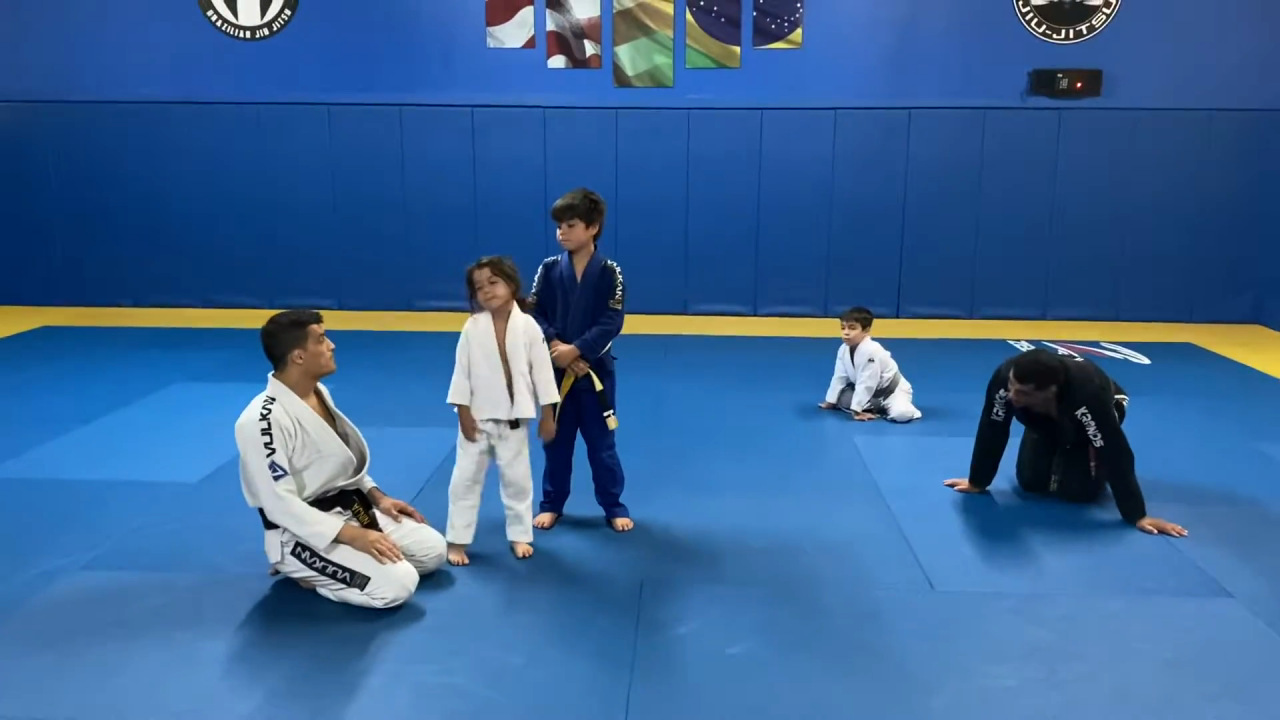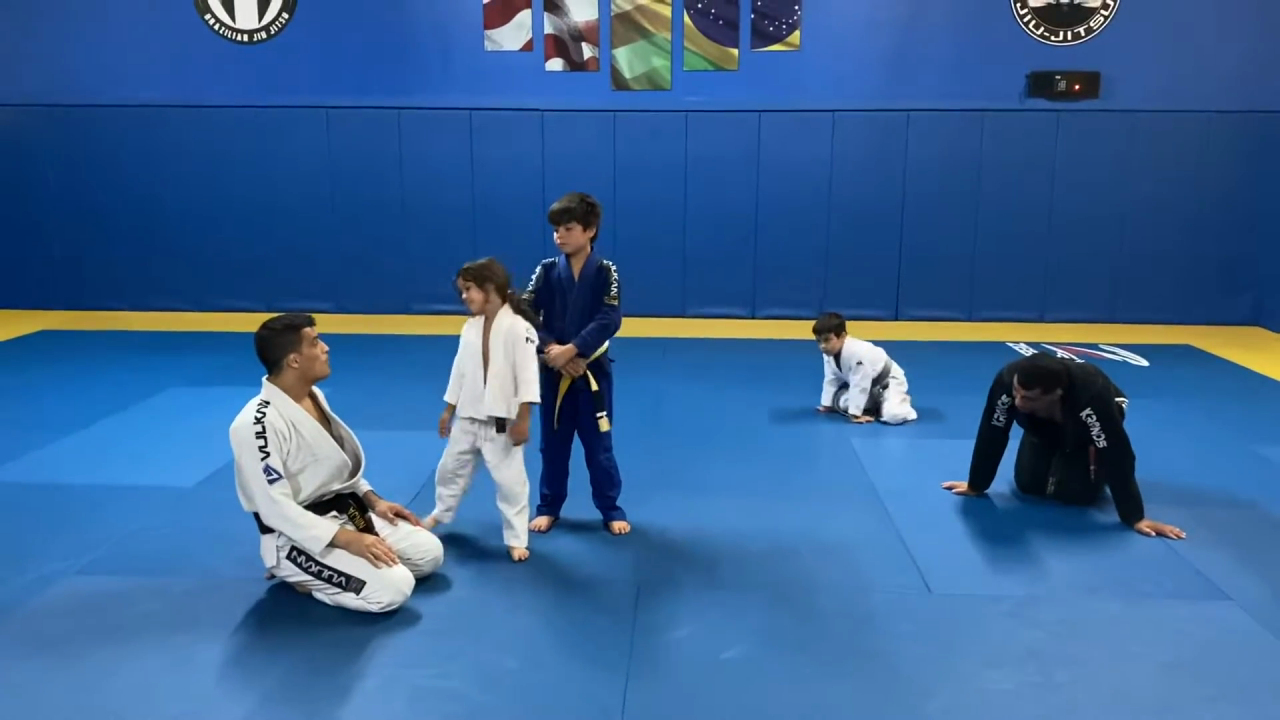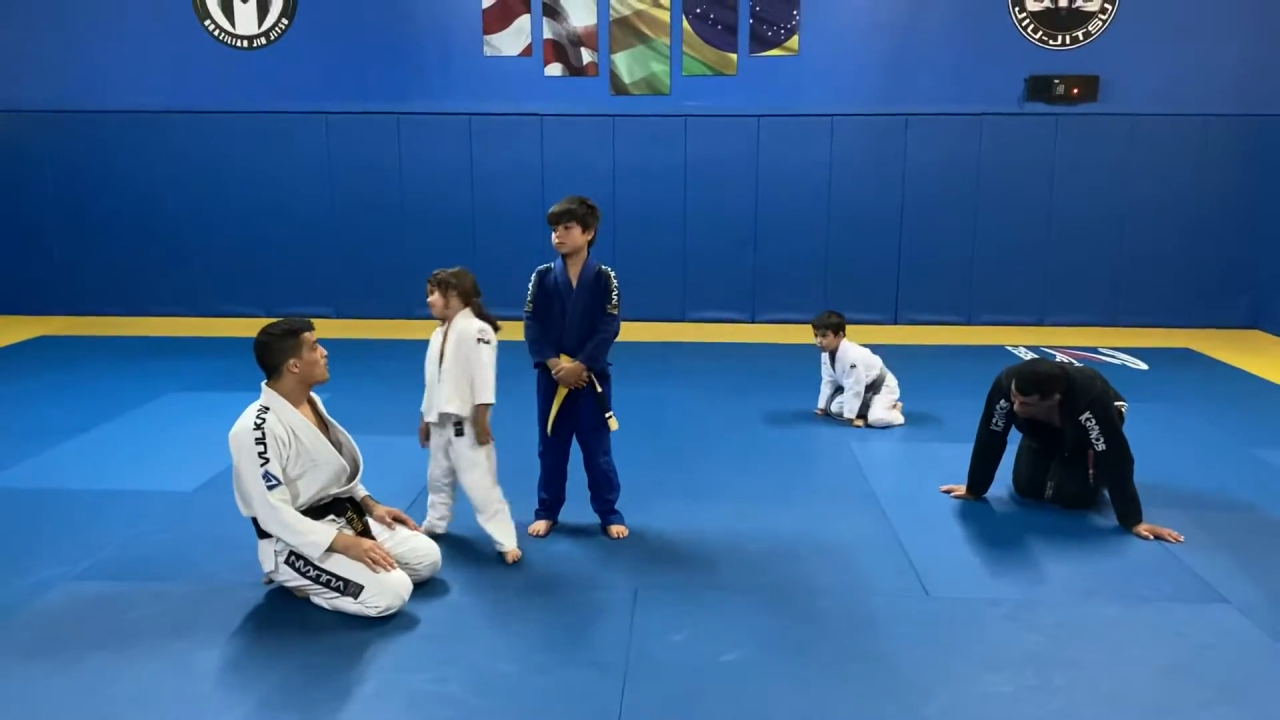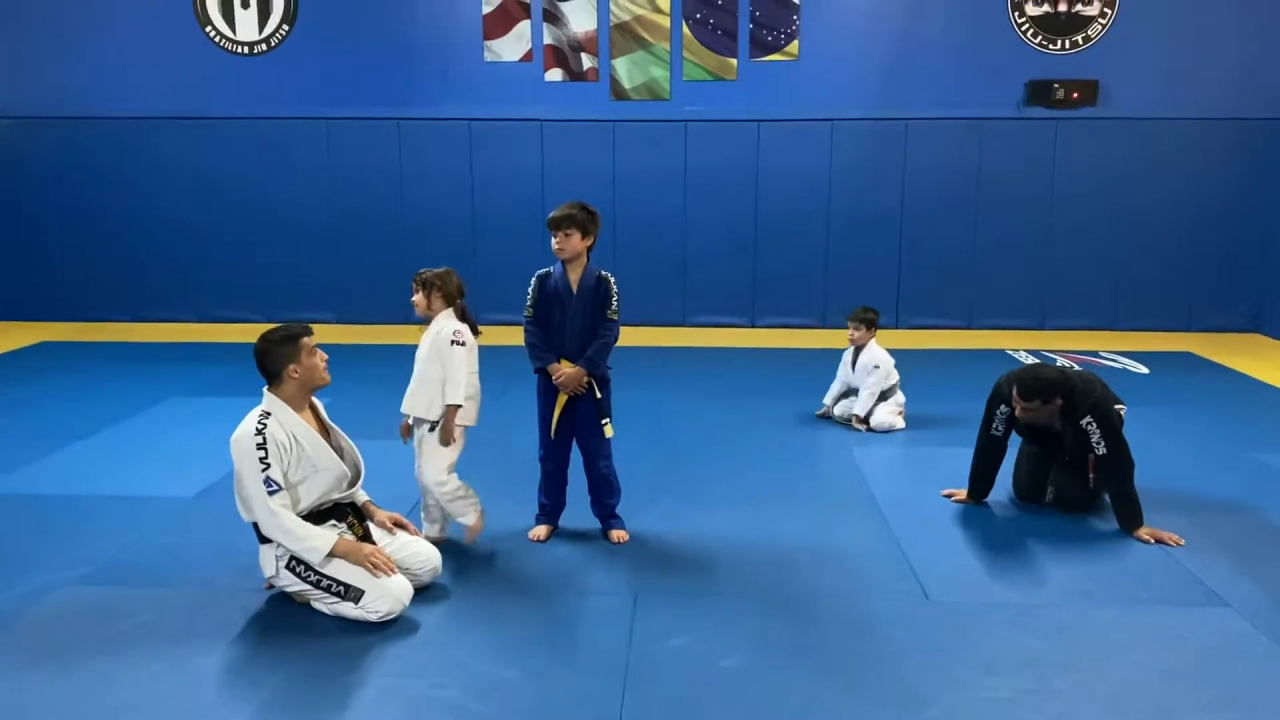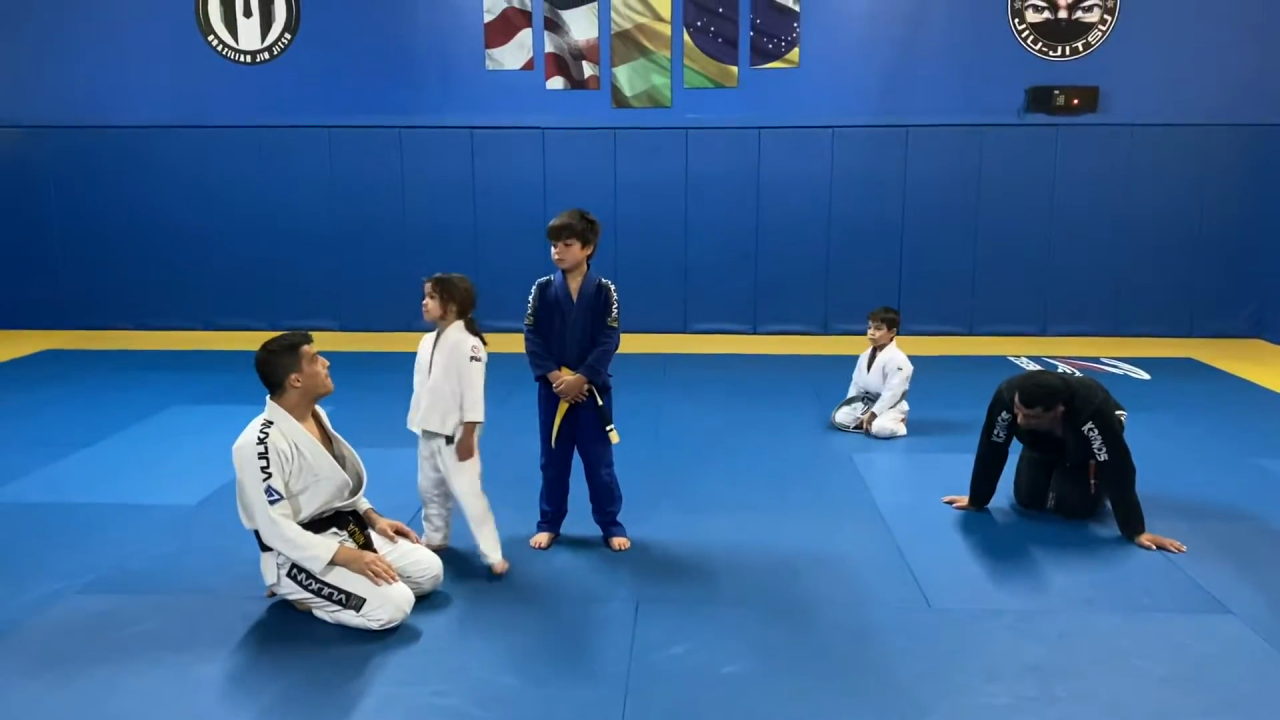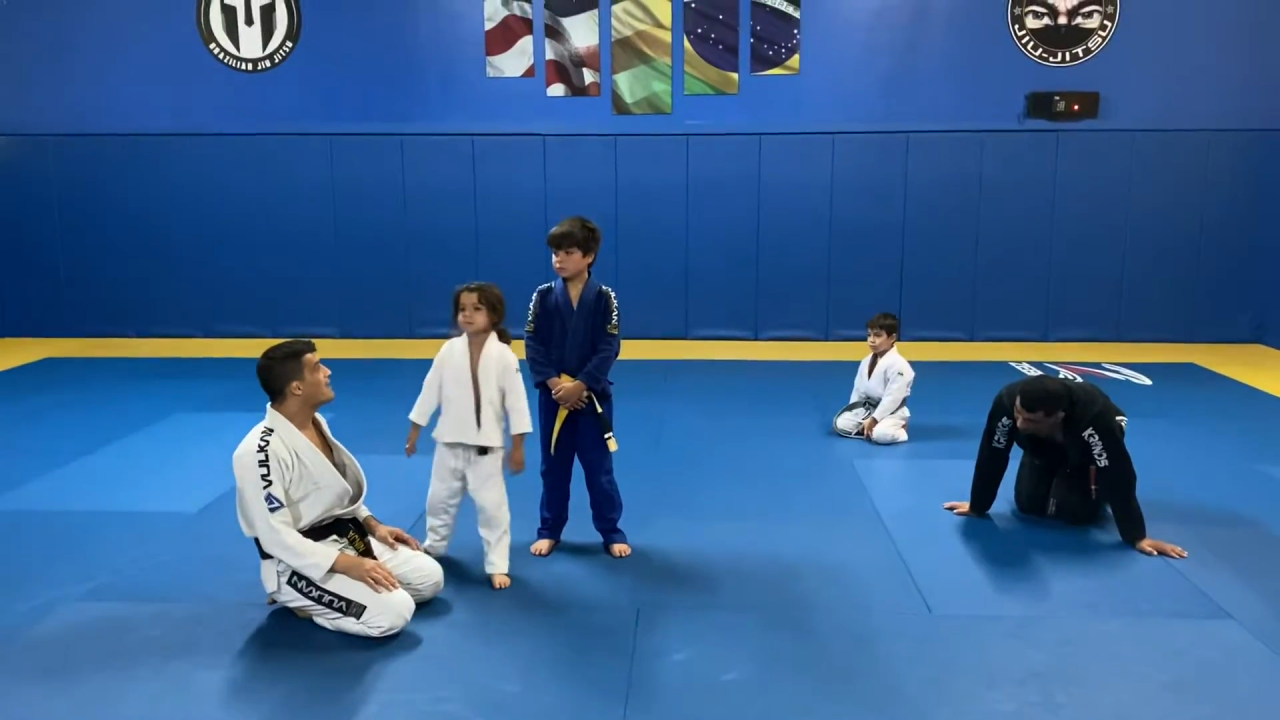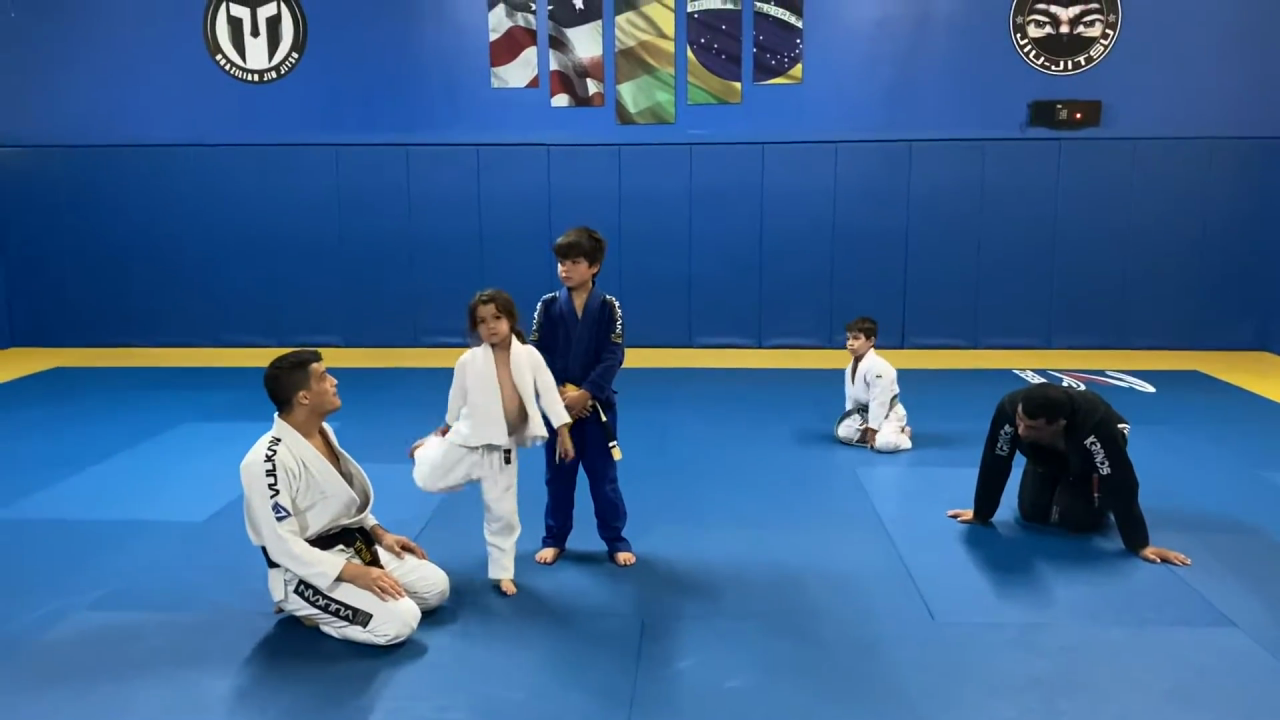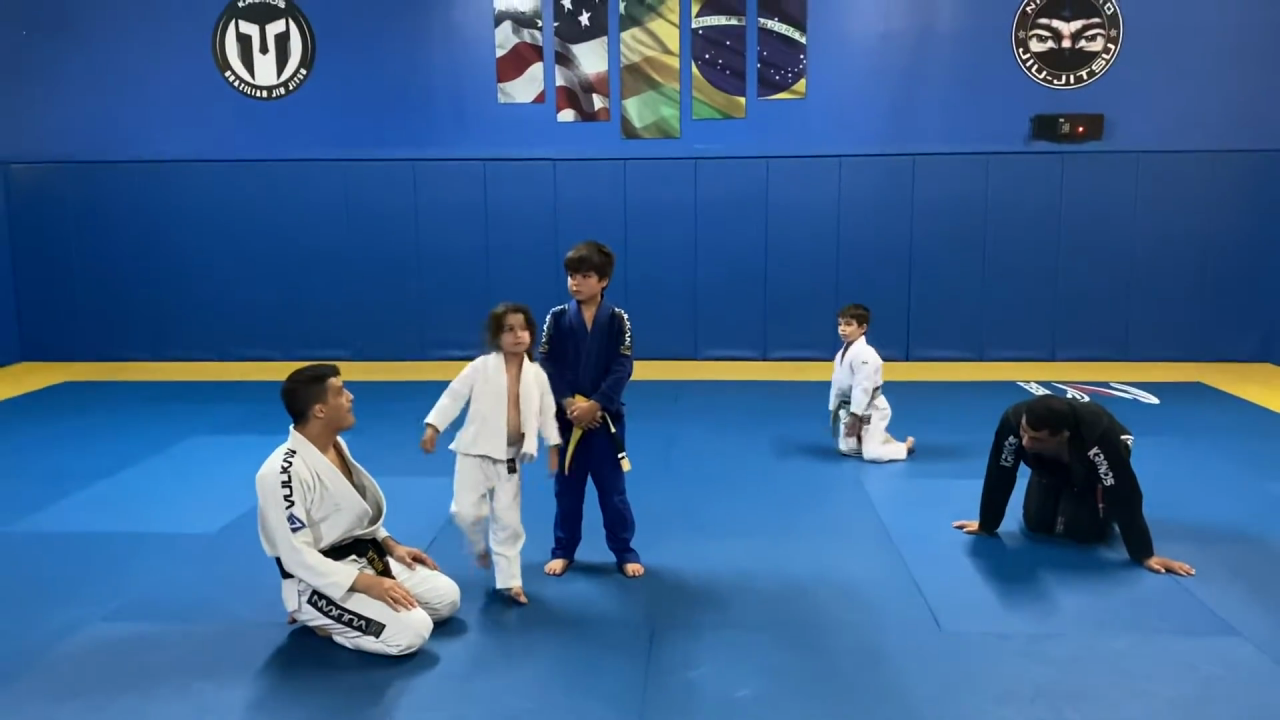
dt=0.3s
person 1, frame 1
left shoulder: (609, 272)
right shoulder: (549, 269)
left elbow: (611, 323)
right elbow: (532, 314)
left wrist: (575, 351)
right wrist: (556, 347)
left hip: (595, 368)
right hip: (555, 368)
left knee: (601, 442)
right knee: (556, 441)
left ankle: (613, 505)
right ankle: (551, 504)
person 1, frame 2
left shoulder: (606, 272)
right shoulder: (546, 270)
left elbow: (608, 320)
left wrist: (571, 350)
right wrist: (550, 349)
left hip: (592, 370)
right hip: (552, 371)
left knee: (598, 444)
right knee: (553, 443)
left ankle: (611, 508)
right ankle: (548, 506)
person 1, frame 3
left shoulder: (604, 278)
right shoulder: (542, 277)
left elbow: (607, 330)
right elbow: (532, 326)
left wrist: (580, 366)
right wrist: (554, 364)
left hip: (591, 375)
right hip: (552, 376)
left knee: (597, 448)
right knee: (551, 448)
left ankle: (609, 513)
right ankle: (547, 511)
person 1, frame 4
left shoulder: (604, 283)
right shoulder: (542, 281)
left elbow: (607, 334)
right elbow: (532, 331)
left wrist: (580, 371)
right wrist: (554, 369)
left hip: (591, 380)
right hip: (552, 381)
left knee: (597, 453)
right knee: (552, 452)
left ankle: (609, 517)
right ankle: (547, 516)
person 1, frame 5
left shoulder: (604, 291)
right shoulder: (542, 289)
left elbow: (607, 342)
right elbow: (533, 339)
left wrist: (580, 378)
right wrist: (555, 376)
left hip: (593, 388)
right hip: (552, 388)
left knee: (599, 460)
right knee: (553, 460)
left ankle: (611, 524)
right ankle: (549, 523)
person 1, frame 6
left shoulder: (604, 298)
right shoulder: (543, 296)
left elbow: (608, 349)
right elbow: (533, 345)
left wrist: (580, 385)
right wrist: (554, 383)
left hip: (593, 395)
right hip: (553, 395)
left knee: (599, 467)
right knee: (553, 466)
left ankle: (612, 531)
right ankle: (549, 530)
person 1, frame 7
left shoulder: (608, 307)
right shoulder: (547, 306)
left elbow: (612, 358)
right elbow: (537, 355)
left wrist: (584, 395)
right wrist: (559, 393)
left hip: (597, 404)
left knee: (603, 475)
right knee: (558, 476)
left ankle: (616, 540)
right ankle: (554, 539)
person 1, frame 8
left shoulder: (617, 320)
right shoulder: (557, 318)
left elbow: (621, 369)
right elbow: (547, 366)
left wrist: (594, 406)
right wrist: (569, 404)
left hip: (606, 416)
right hip: (566, 416)
left knee: (612, 487)
right knee: (567, 487)
left ankle: (625, 551)
right ankle: (563, 550)
person 2, frame 1
left shoulder: (528, 326)
right shoulder: (473, 326)
left elbow: (542, 371)
right elbow: (462, 372)
left wrist: (547, 416)
right wrist: (463, 412)
left hip: (513, 419)
right hip: (478, 417)
left knee: (517, 478)
right knee: (465, 478)
left ankle: (520, 535)
right ankle: (456, 542)
person 2, frame 2
left shoulder: (518, 327)
right shoulder: (471, 327)
left elbow: (527, 374)
right elbow: (460, 370)
left wrist: (522, 419)
right wrist: (449, 410)
left hip: (501, 419)
right hip: (468, 417)
left knee: (510, 480)
right knee: (450, 469)
left ankle: (516, 539)
right ankle: (440, 514)
person 2, frame 3
left shoulder: (476, 329)
right shoulder: (439, 333)
left elbow: (483, 377)
left wrist: (480, 419)
right wrist: (426, 418)
left hip: (467, 422)
right hip: (442, 422)
left knee: (479, 484)
right knee: (438, 478)
left ankle: (506, 541)
right ankle: (434, 525)
person 2, frame 4
left shoulder: (454, 330)
right shoulder: (432, 330)
left elbow: (457, 380)
left wrist: (448, 422)
right wrist: (409, 417)
left hip: (445, 420)
right hip: (427, 419)
left knee: (435, 476)
right knee: (425, 478)
left ankle: (471, 512)
right ankle: (433, 532)
person 2, frame 5
left shoulder: (468, 344)
right shoulder: (428, 341)
left elbow: (473, 393)
left wrist: (467, 437)
right wrist: (415, 424)
left hip: (456, 434)
right hip: (428, 431)
left knee: (467, 493)
right knee: (430, 490)
left ankle: (492, 555)
right ankle: (434, 538)
person 2, frame 6
left shoulder: (503, 355)
right shoulder: (450, 350)
left elbow: (517, 401)
right elbow: (430, 390)
left wrist: (517, 447)
right wrist: (415, 430)
left hip: (486, 445)
right hip: (451, 441)
left knee: (492, 506)
right knee: (440, 498)
left ankle: (497, 566)
right ankle: (434, 545)
person 2, frame 7
left shoulder: (529, 355)
right shoulder: (469, 359)
left elbow: (549, 393)
right elbow: (458, 397)
left wrist: (563, 433)
right wrist: (445, 429)
left hip: (505, 448)
right hip: (468, 440)
left knee: (502, 513)
right knee: (429, 479)
left ankle: (502, 573)
right ankle: (426, 450)
person 2, frame 8
left shoulder: (536, 374)
right shoulder: (481, 367)
left elbow: (547, 412)
right elbow: (453, 396)
left wrist: (553, 450)
right wrist: (432, 427)
left hip: (508, 459)
right hip: (474, 452)
left knee: (508, 522)
right knee: (468, 511)
left ankle: (510, 581)
right ankle: (481, 549)
person 3, frame 1
left shoulder: (318, 392)
right shoulder: (263, 420)
right elbow: (280, 504)
left wrist: (377, 496)
right wrist: (352, 536)
right hip: (302, 533)
left knee: (433, 550)
right knee: (397, 585)
left ankle: (326, 567)
right ankle: (302, 570)
person 3, frame 2
left shoulder: (313, 395)
right shoulder: (257, 425)
right elbow: (276, 508)
left wrist: (373, 500)
right wrist: (347, 540)
right hip: (298, 537)
left knee: (429, 553)
right knee: (393, 589)
left ankle: (316, 572)
right ankle: (299, 574)
person 3, frame 3
left shoulder: (310, 401)
right shoulder: (257, 429)
right elbow: (274, 515)
left wrist: (371, 505)
right wrist: (345, 545)
right hip: (296, 542)
left knee: (427, 558)
right knee: (390, 593)
left ankle: (321, 575)
right ankle: (295, 580)
person 3, frame 4
left shoulder: (311, 406)
right shoulder: (258, 434)
right elbow: (275, 520)
left wrist: (371, 510)
right wrist: (347, 550)
right hip: (296, 547)
left knee: (427, 563)
right knee: (392, 597)
left ankle: (319, 582)
right ankle: (297, 585)
person 3, frame 5
left shoulder: (314, 414)
right shoulder: (260, 444)
right elbow: (275, 528)
left wrist: (373, 517)
right wrist: (347, 558)
right hip: (298, 555)
left knee: (429, 571)
right knee: (393, 605)
left ankle: (331, 587)
right ankle: (297, 592)
person 3, frame 6
left shoulder: (315, 422)
right shoulder: (261, 452)
right elbow: (276, 537)
left wrist: (373, 525)
right wrist: (348, 565)
right hip: (298, 563)
left knee: (429, 578)
right knee: (393, 613)
left ankle: (322, 597)
right ankle: (299, 600)
person 3, frame 7
left shoulder: (322, 431)
right shoulder: (268, 461)
right elbow: (283, 546)
left wrist: (380, 534)
right wrist: (354, 574)
right hip: (306, 572)
left knee: (435, 587)
right knee: (399, 621)
left ankle: (330, 605)
right ankle: (304, 608)
person 3, frame 8
left shoulder: (335, 445)
right shoulder: (283, 472)
right elbow: (297, 557)
left wrist: (391, 545)
right wrist: (367, 585)
right hip: (318, 583)
left knee: (446, 597)
right knee: (411, 632)
left ankle: (347, 614)
right ankle: (318, 619)
person 4, frame 1
left shoulder: (1089, 393)
right shoulder: (1005, 376)
left elbow: (1116, 453)
right elbow: (991, 432)
left wrist: (1137, 516)
right wrist: (977, 482)
left hip: (1091, 420)
right hip: (1045, 424)
left knee: (1075, 490)
right knee: (1030, 482)
left ankle: (1094, 467)
right ankle: (1060, 454)
person 4, frame 2
left shoulder: (1092, 395)
right shoulder: (1008, 380)
left elbow: (1117, 455)
right elbow: (991, 436)
left wrist: (1135, 518)
right wrist: (976, 485)
left hip: (1086, 433)
right hip: (1044, 428)
left knee: (1075, 492)
right knee: (1028, 485)
left ankle: (1094, 471)
right ankle: (1058, 459)
person 4, frame 3
left shoulder: (1092, 399)
right shoulder: (1006, 384)
left elbow: (1116, 460)
right elbow: (990, 439)
left wrist: (1133, 521)
right wrist: (974, 489)
left hip: (1087, 436)
right hip: (1043, 432)
left knee: (1074, 495)
right knee: (1026, 488)
left ankle: (1094, 474)
right ankle: (1056, 462)
person 4, frame 4
left shoulder: (1092, 404)
right shoulder: (1006, 389)
left elbow: (1116, 464)
right elbow: (990, 444)
left wrist: (1134, 525)
right wrist: (975, 493)
left hip: (1085, 442)
right hip: (1042, 437)
left knee: (1073, 499)
right knee: (1026, 493)
left ankle: (1095, 481)
right ankle: (1056, 467)
person 4, frame 5
left shoulder: (1094, 410)
right shoulder: (1007, 395)
left elbow: (1118, 470)
right elbow: (991, 451)
left wrist: (1135, 531)
right wrist: (976, 500)
left hip: (1086, 448)
right hip: (1043, 444)
left knee: (1075, 505)
right knee: (1027, 499)
left ankle: (1096, 485)
right ankle: (1057, 473)
person 4, frame 6
left shoulder: (1094, 416)
right shoulder: (1007, 401)
left elbow: (1118, 476)
right elbow: (992, 457)
left wrist: (1136, 537)
right wrist: (977, 506)
left hip: (1086, 454)
right hip: (1043, 450)
left knee: (1076, 511)
right knee: (1028, 505)
left ankle: (1096, 492)
right ankle: (1056, 480)
person 4, frame 7
left shoulder: (1096, 424)
right shoulder: (1009, 408)
left elbow: (1121, 484)
right elbow: (994, 465)
left wrist: (1140, 545)
right wrist: (981, 514)
left hip: (1089, 461)
right hip: (1046, 457)
left knee: (1079, 519)
right knee: (1031, 513)
left ankle: (1099, 500)
right ankle: (1058, 485)
person 4, frame 8
left shoulder: (1100, 435)
right shoulder: (1014, 420)
left elbow: (1124, 495)
right elbow: (999, 476)
left wrist: (1144, 554)
right wrist: (986, 525)
left hip: (1092, 473)
right hip: (1051, 468)
left knee: (1085, 530)
right knee: (1036, 524)
left ankle: (1105, 513)
right ankle: (1062, 499)
